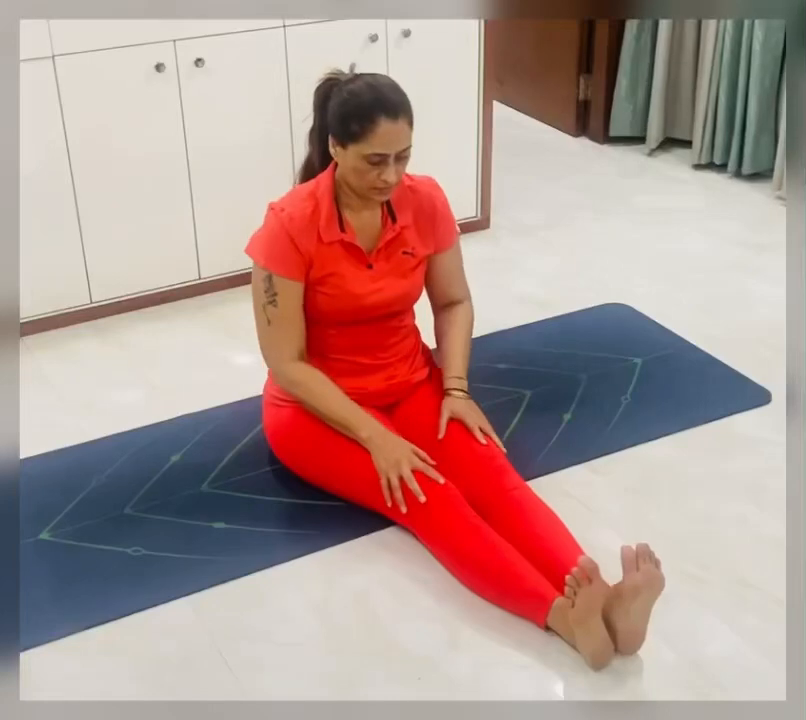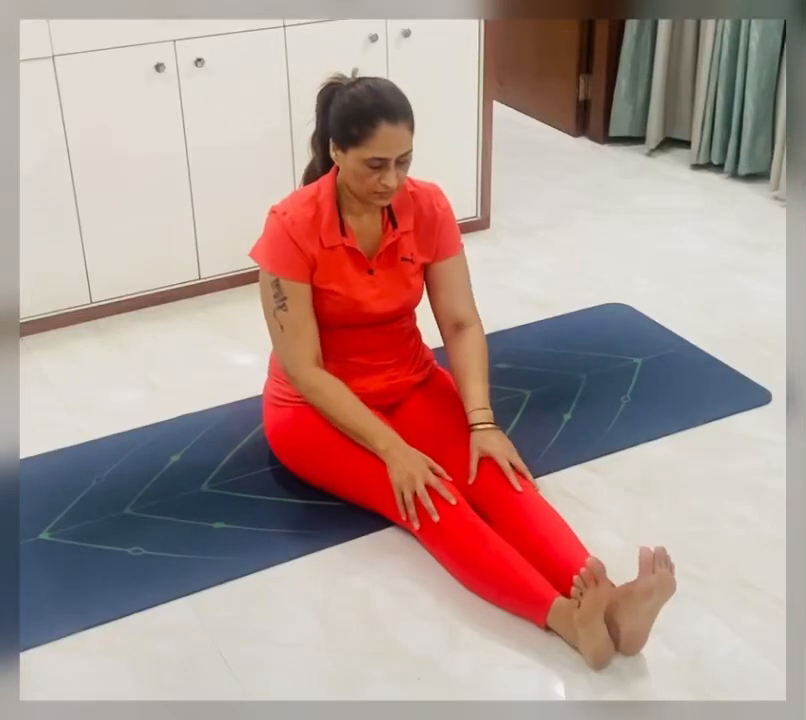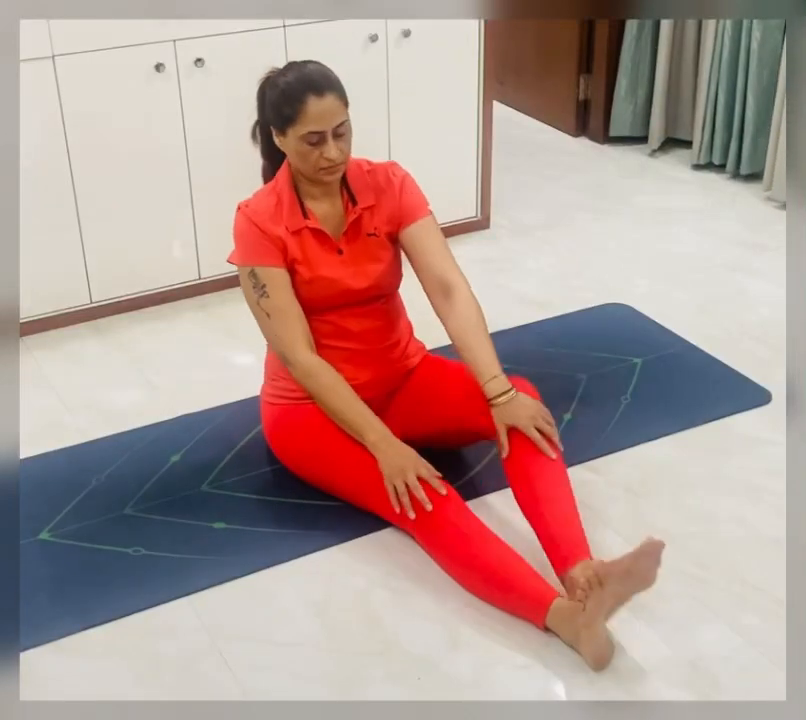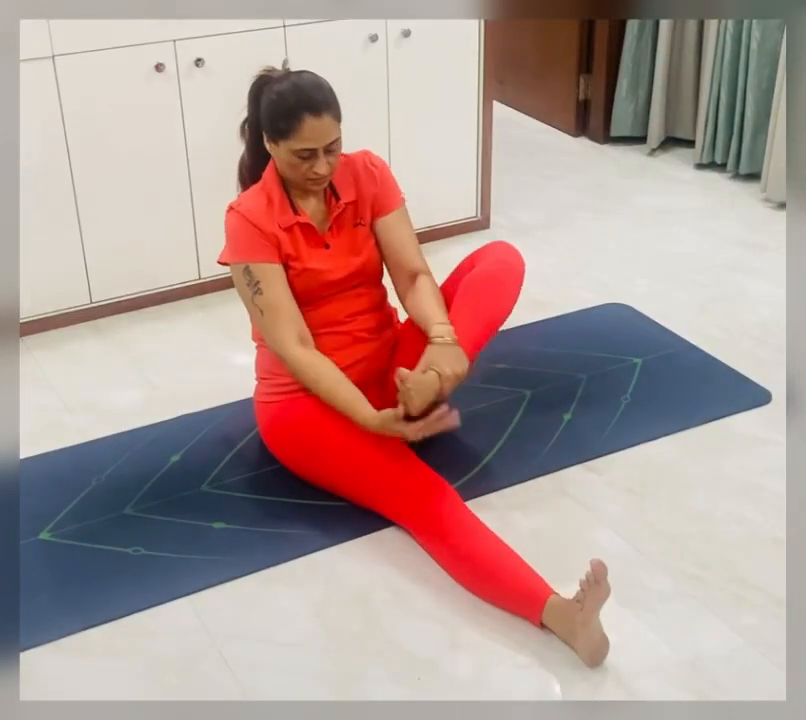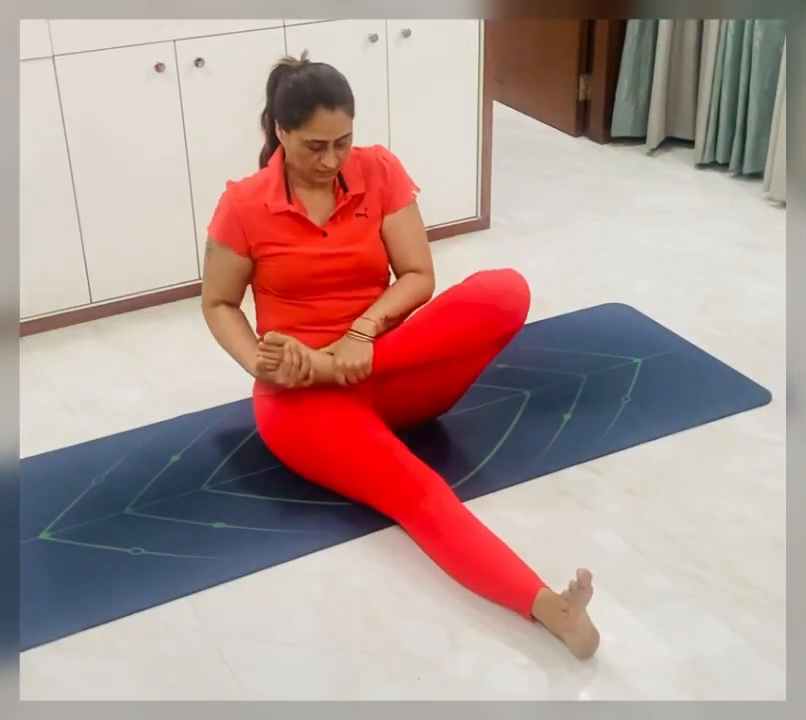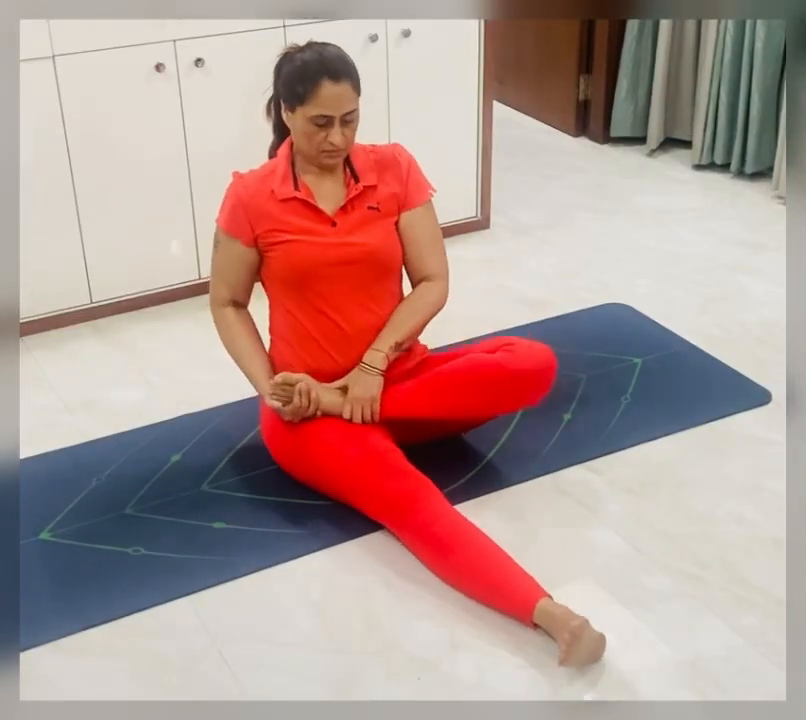
dt=0.5s
person 1, frame 1
left shoulder: (425, 201)
right shoulder: (290, 224)
left elbow: (454, 301)
right elbow: (285, 363)
left wrist: (456, 389)
right wrist: (375, 438)
left hip: (411, 384)
right hip: (317, 409)
left knee: (493, 476)
right knee: (430, 500)
left ankle: (601, 596)
right ankle: (565, 617)
person 1, frame 2
left shoulder: (428, 207)
right shoulder: (291, 227)
left elbow: (461, 325)
right elbow: (304, 370)
left wrist: (482, 423)
right wrist: (392, 452)
left hip: (410, 384)
right hip: (315, 409)
left knee: (496, 479)
right knee: (429, 501)
left ankle: (605, 598)
right ankle: (565, 617)
person 1, frame 3
left shoulder: (389, 184)
right shoulder: (259, 222)
left elbow: (449, 287)
right elbow: (298, 356)
left wrist: (500, 392)
right wrist: (382, 445)
left hip: (403, 375)
right hip: (309, 404)
left knee: (524, 403)
right knee: (425, 500)
left ankle: (584, 577)
right ankle: (563, 617)
person 1, frame 4
left shoulder: (368, 174)
right shoulder: (251, 222)
left elbow: (415, 275)
right elbow: (293, 350)
left wrist: (445, 346)
right wrist: (376, 417)
left hip: (394, 370)
right hip: (307, 397)
left knee: (501, 259)
right knee: (425, 498)
left ankle: (419, 386)
right ankle: (554, 611)
person 1, frame 5
left shoulder: (380, 170)
right shoulder: (244, 206)
left elbow: (418, 276)
right elbow: (218, 305)
left wrist: (361, 336)
right wrist: (261, 364)
left hip: (393, 378)
right hip: (302, 397)
left knee: (505, 293)
right knee: (418, 493)
left ankle: (328, 363)
right ankle: (545, 605)
person 1, frame 6
left shoulder: (395, 168)
right shoulder: (251, 197)
left elbow: (433, 283)
right elbow: (227, 305)
left wrist: (372, 366)
right wrist: (269, 387)
left hip: (400, 376)
right hip: (311, 408)
left knee: (533, 367)
right knee: (415, 505)
left ankle: (339, 403)
